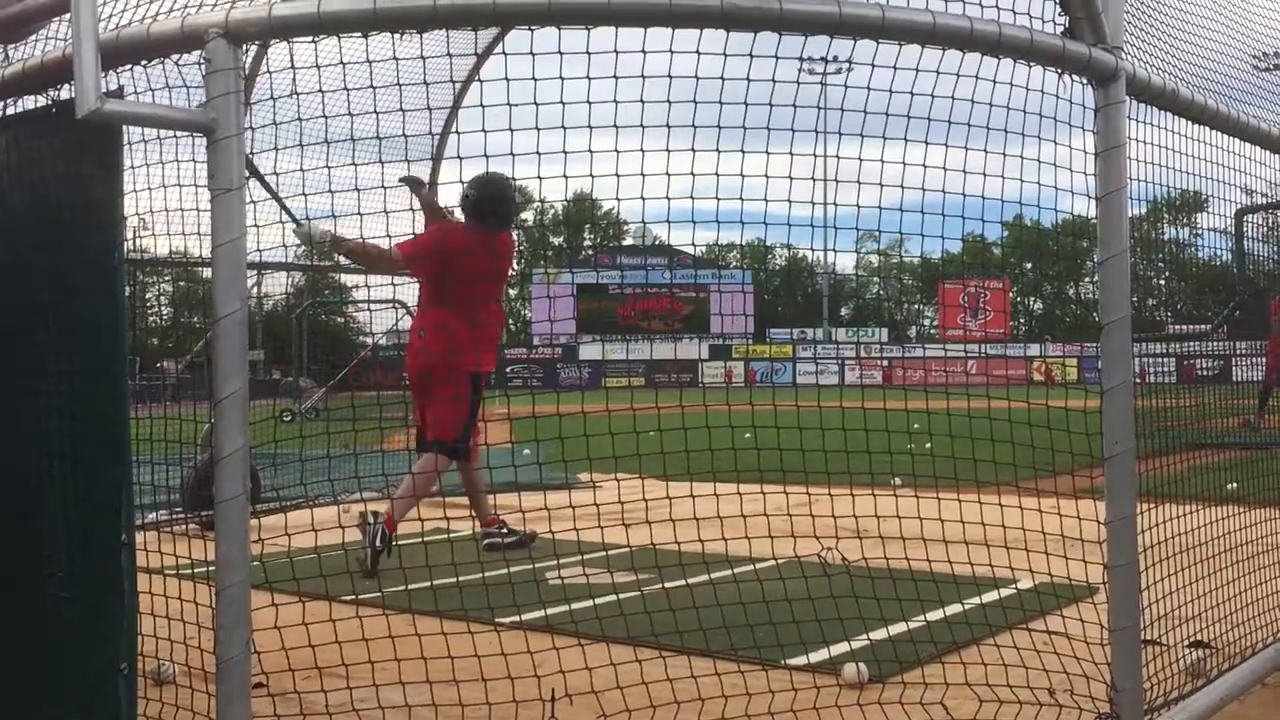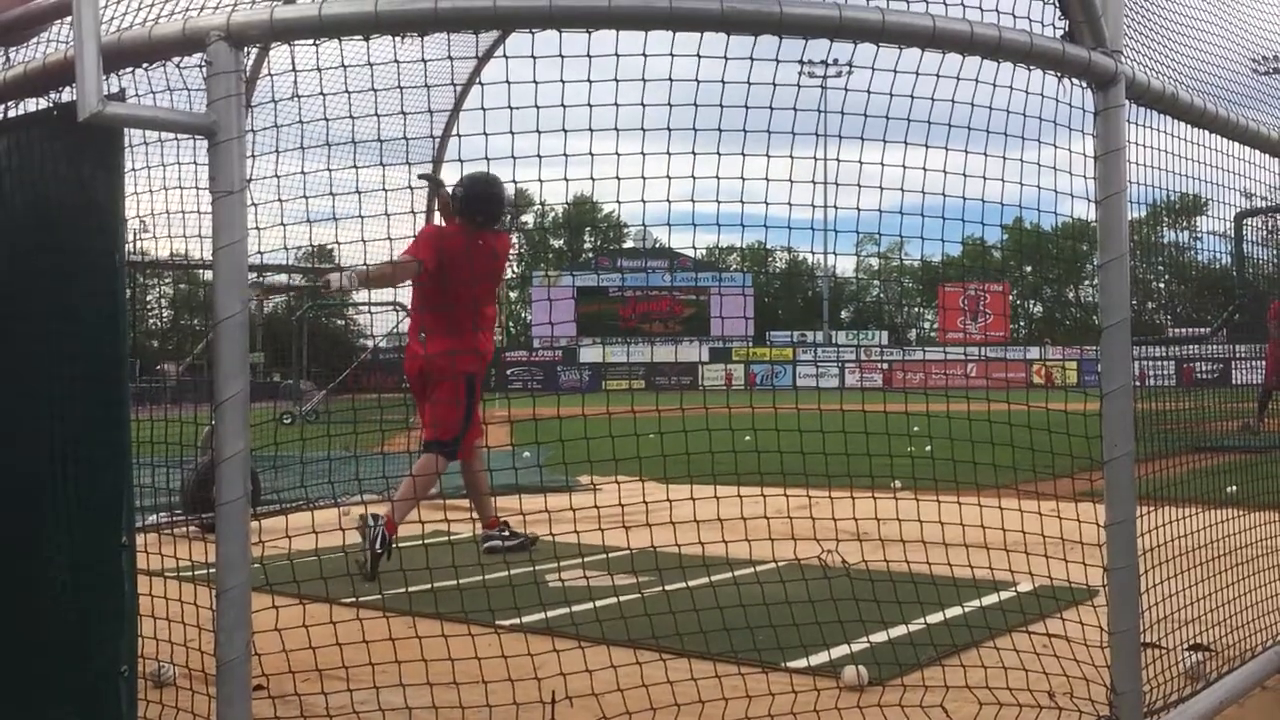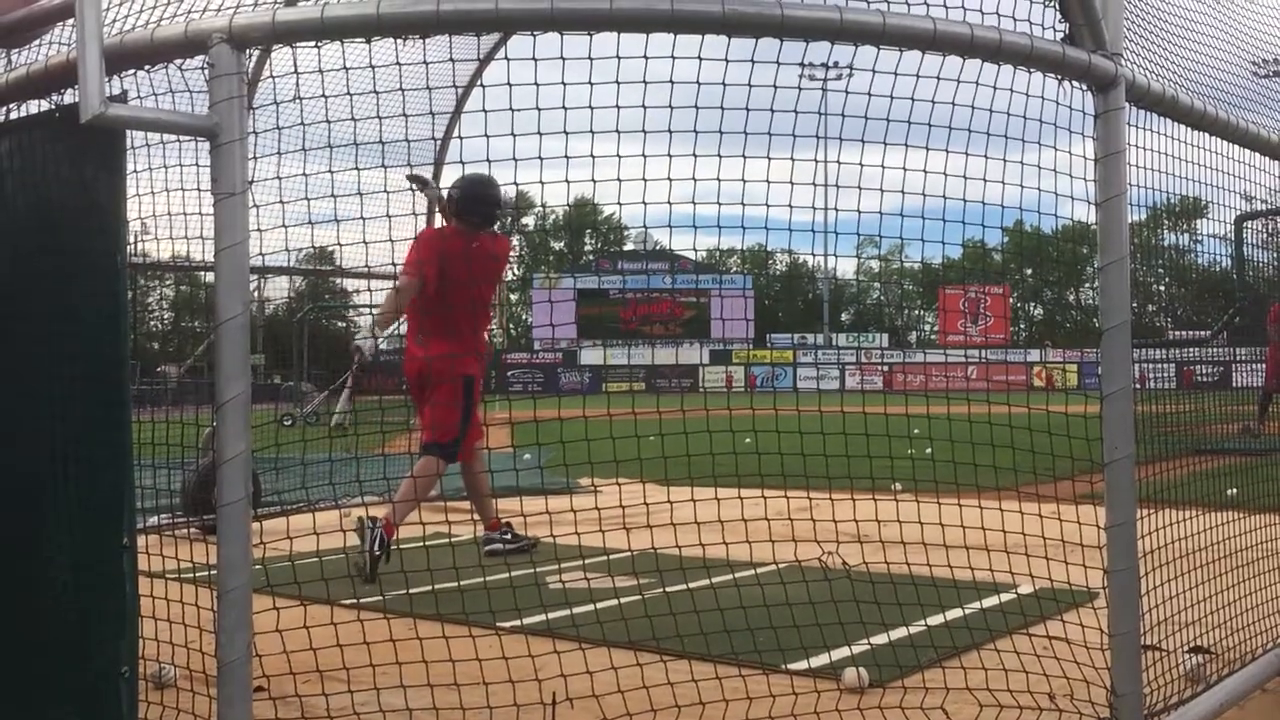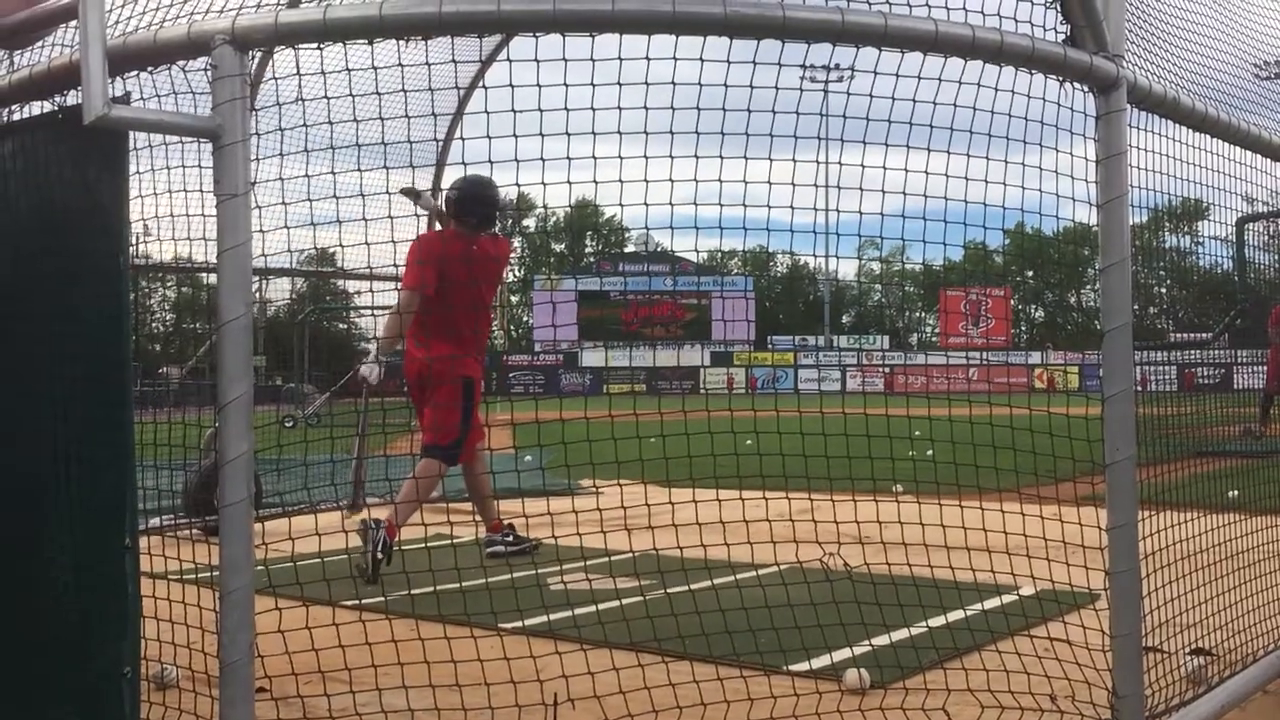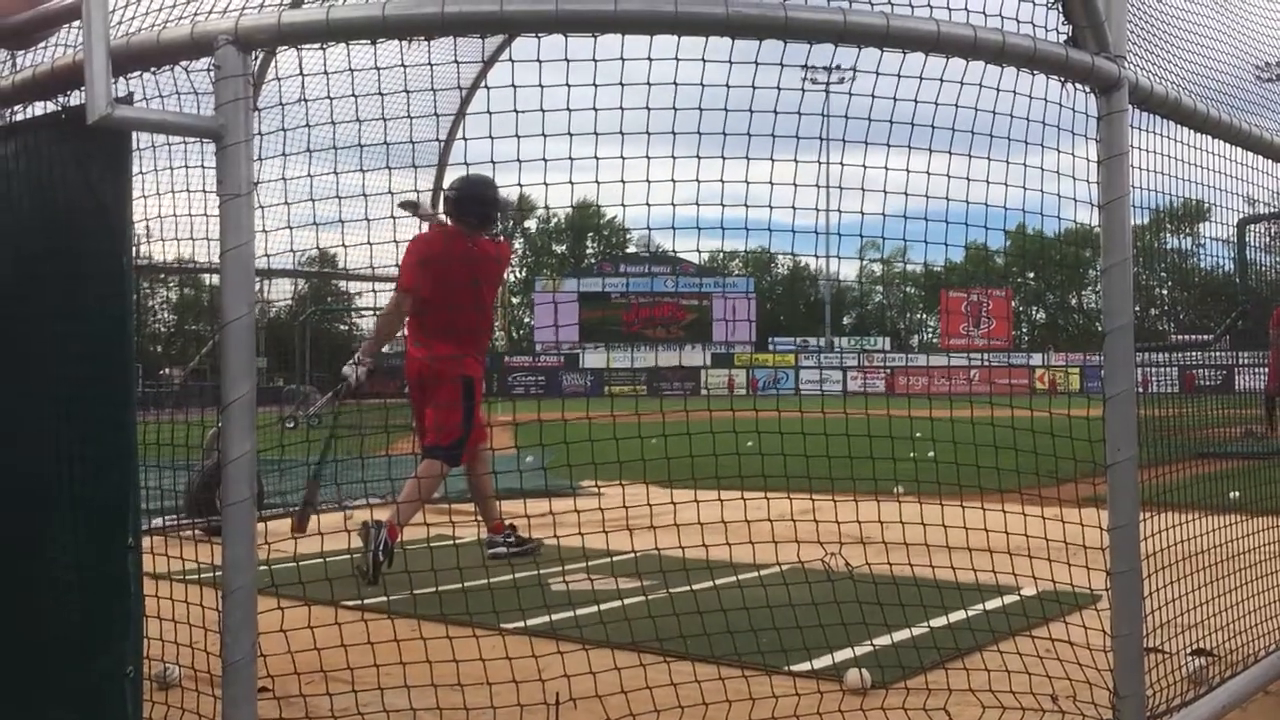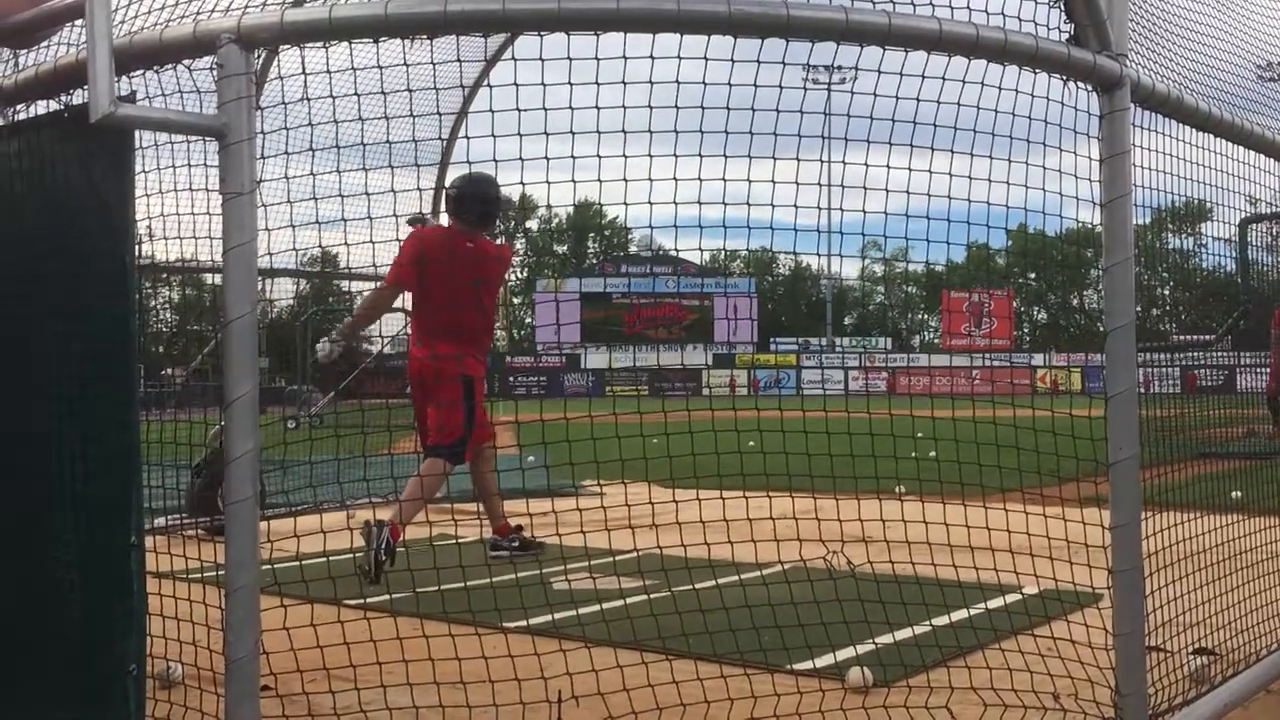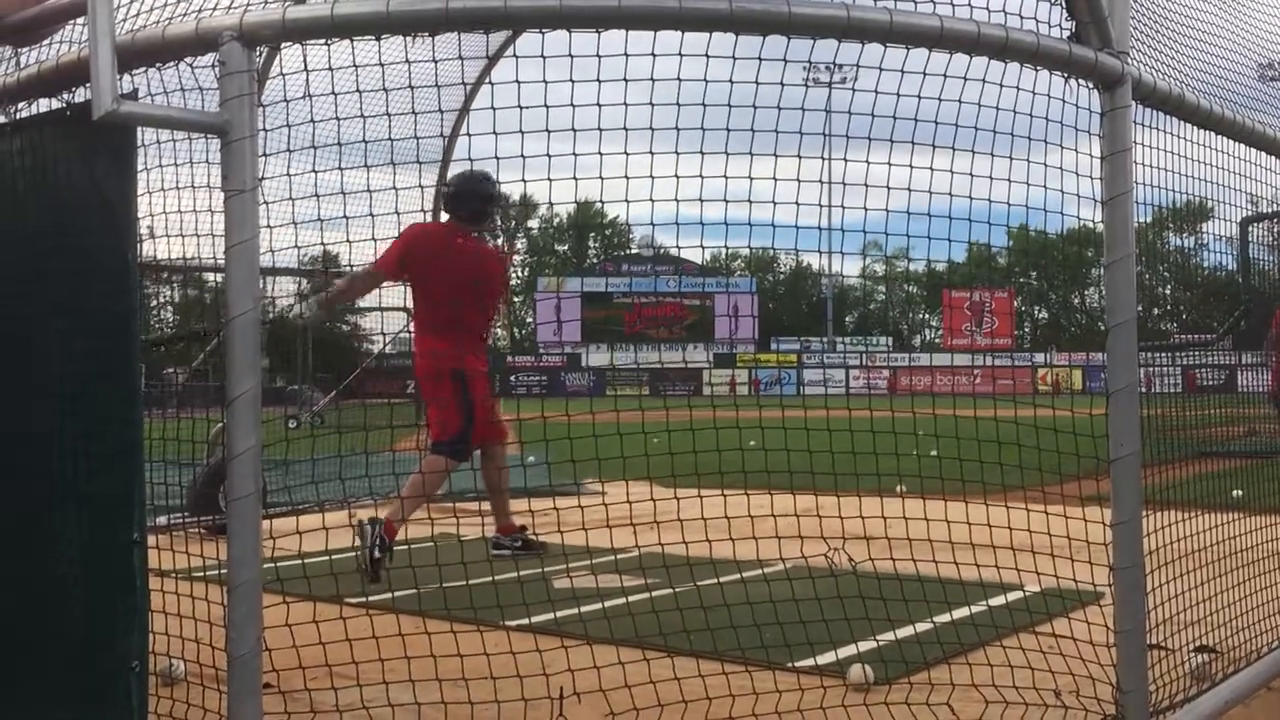
dt=0.1s
person 1, frame 1
left shoulder: (442, 239)
right shoulder: (503, 244)
left elbow: (389, 261)
left wrist: (328, 238)
right wrist: (427, 197)
left hip: (425, 353)
right hip: (466, 359)
left knee: (458, 438)
right knee: (443, 451)
left ankle: (489, 526)
right ankle: (382, 524)
person 1, frame 2
left shoulder: (437, 238)
right shoulder: (500, 245)
left elbow: (405, 267)
left wrist: (351, 278)
right wrist: (446, 199)
left hip: (422, 355)
right hip: (462, 360)
left knee: (464, 439)
right knee: (440, 450)
left ankle: (493, 528)
right ankle: (385, 525)
person 1, frame 3
left shoulder: (430, 241)
right shoulder: (499, 249)
left elbow: (409, 287)
left wrist: (373, 330)
right wrist: (447, 207)
left hip: (419, 359)
right hip: (458, 363)
left knee: (465, 441)
right knee: (438, 452)
left ankle: (494, 530)
right ankle: (384, 527)
person 1, frame 4
left shoulder: (429, 245)
right shoulder: (499, 251)
left elbow: (408, 303)
left wrist: (378, 354)
right wrist: (437, 211)
left hip: (420, 361)
right hip: (458, 366)
left knee: (468, 443)
right knee: (440, 455)
left ankle: (497, 532)
right ankle: (386, 530)
person 1, frame 5
left shoulder: (428, 244)
right shoulder: (498, 252)
left elbow: (400, 305)
left wrist: (363, 355)
right wrist: (435, 221)
left hip: (420, 362)
right hip: (458, 366)
left knee: (469, 443)
right knee: (443, 455)
left ankle: (498, 532)
right ankle: (389, 529)
person 1, frame 6
left shoulder: (423, 242)
right shoulder: (499, 257)
left elbow: (384, 296)
left wrist: (338, 338)
left hip: (425, 360)
right hip: (462, 365)
left knee: (480, 442)
right knee: (444, 455)
left ankle: (502, 533)
right ankle: (389, 530)
person 1, frame 7
left shoulder: (419, 238)
right shoulder: (491, 258)
left elbow: (368, 278)
left wrist: (319, 303)
left hip: (432, 357)
right hip: (460, 363)
left knee: (492, 439)
right knee: (448, 452)
left ankle: (506, 532)
right ankle: (383, 529)
